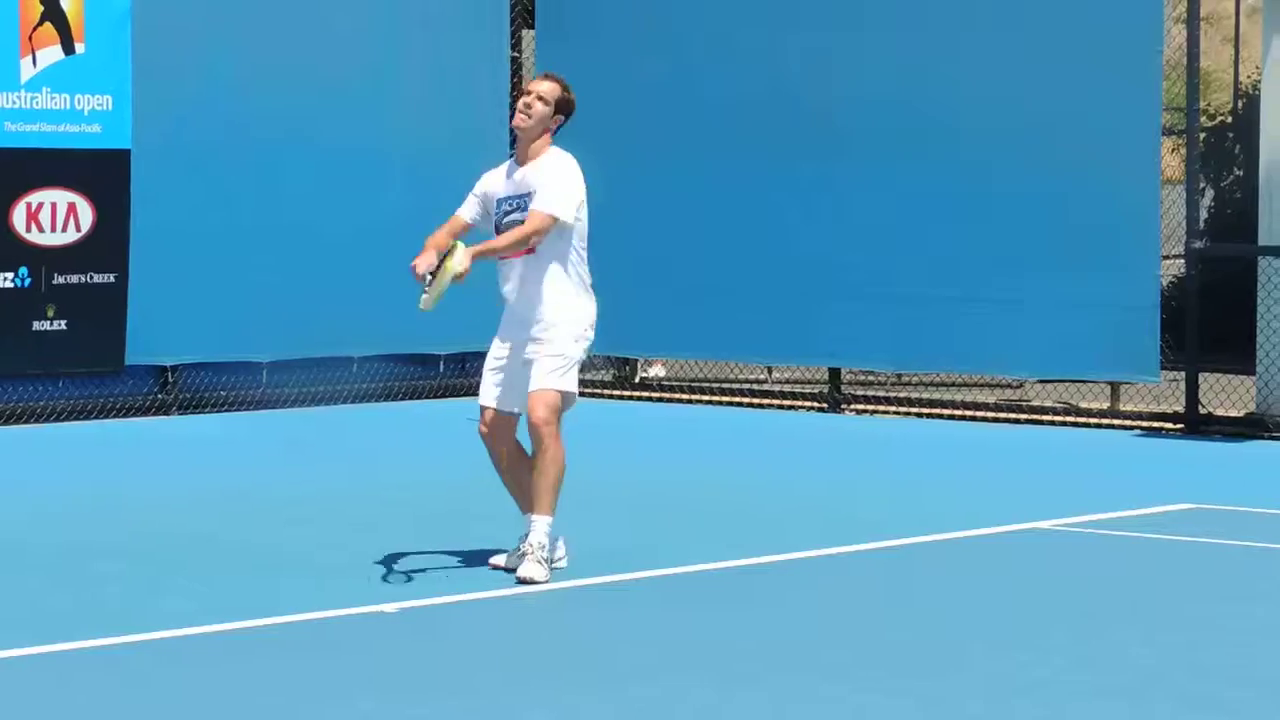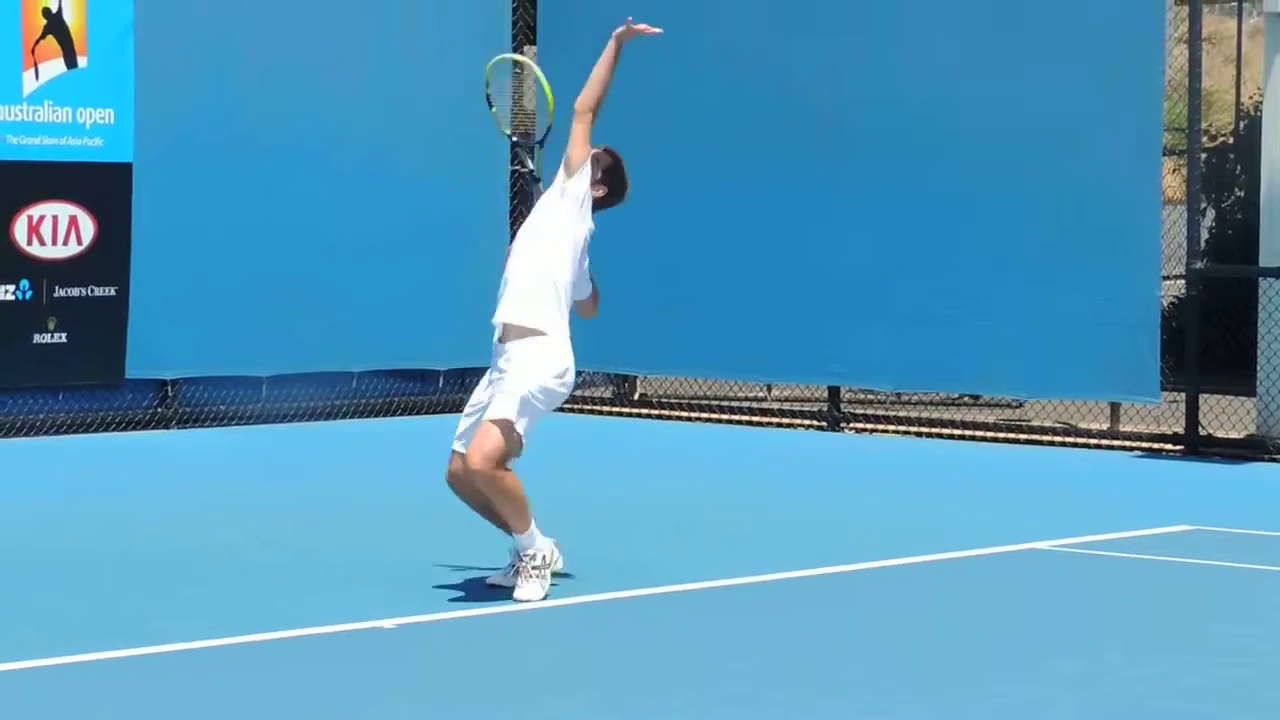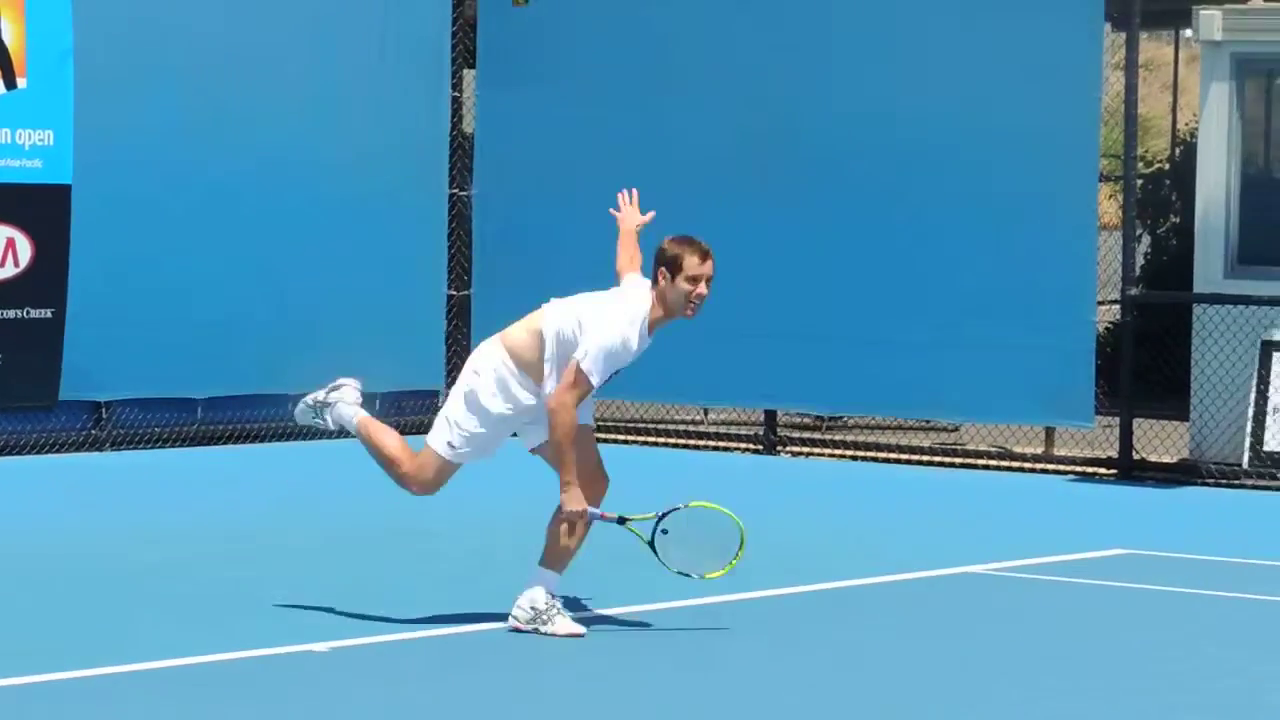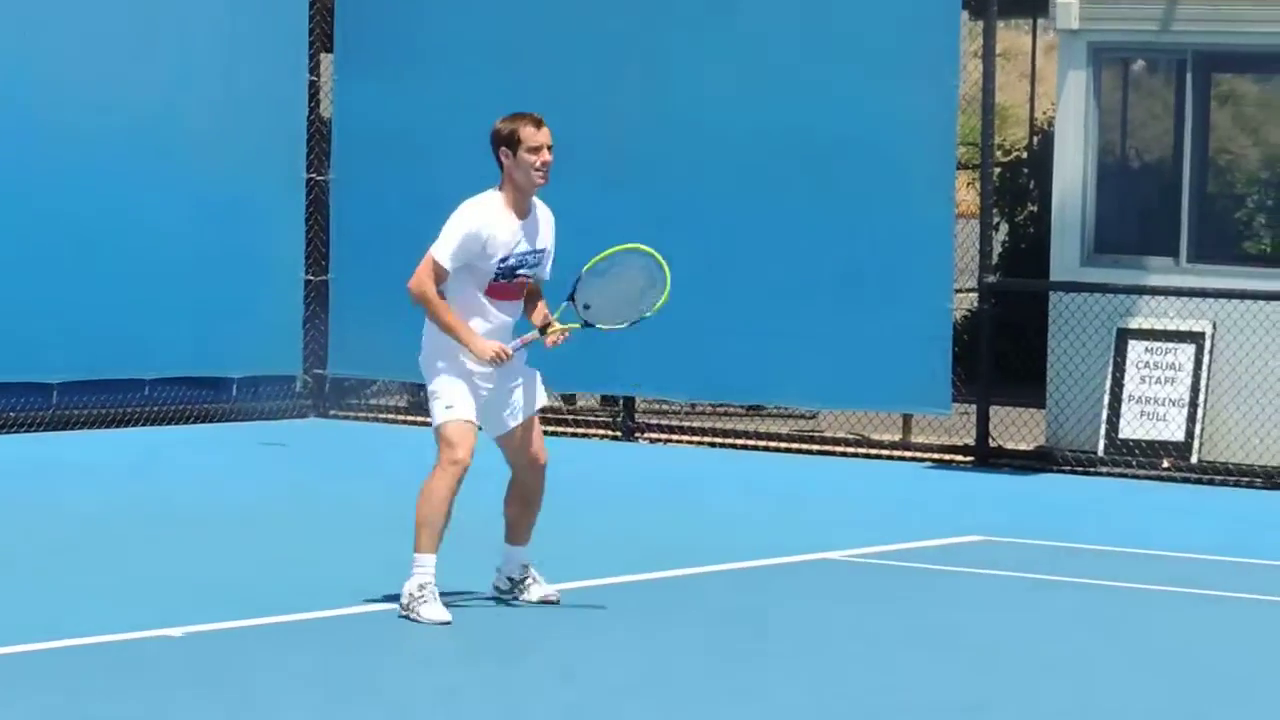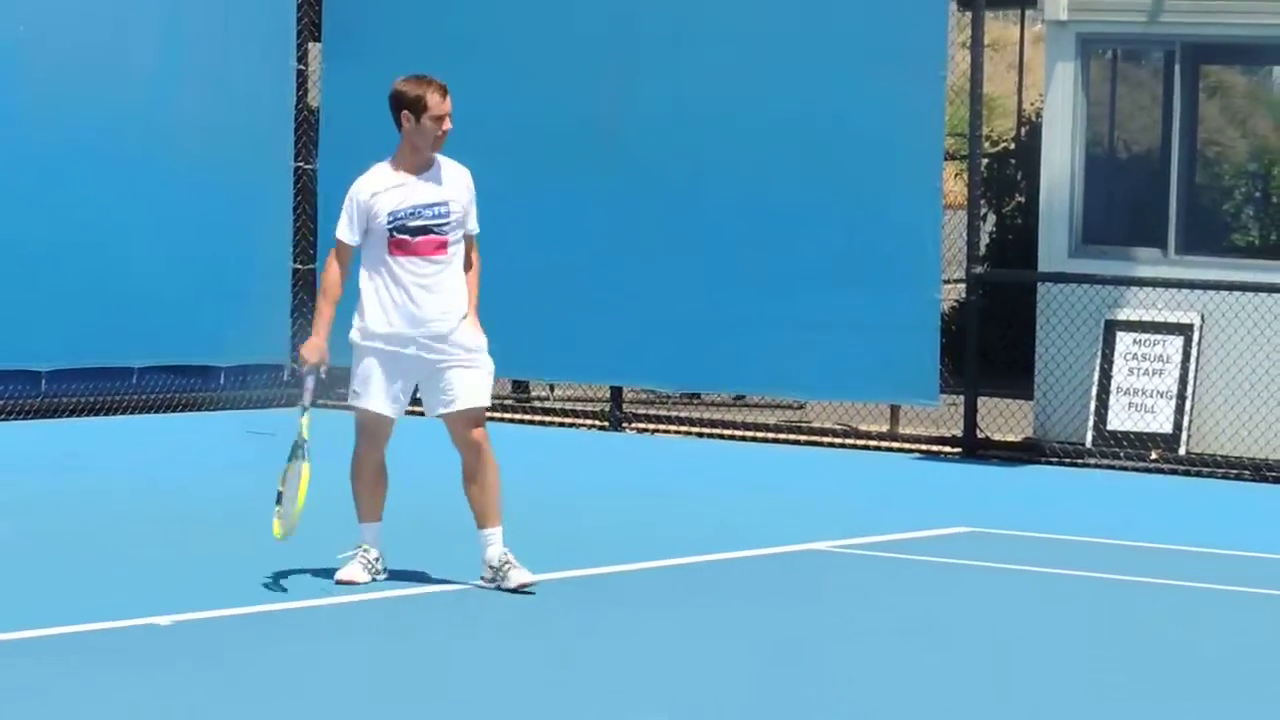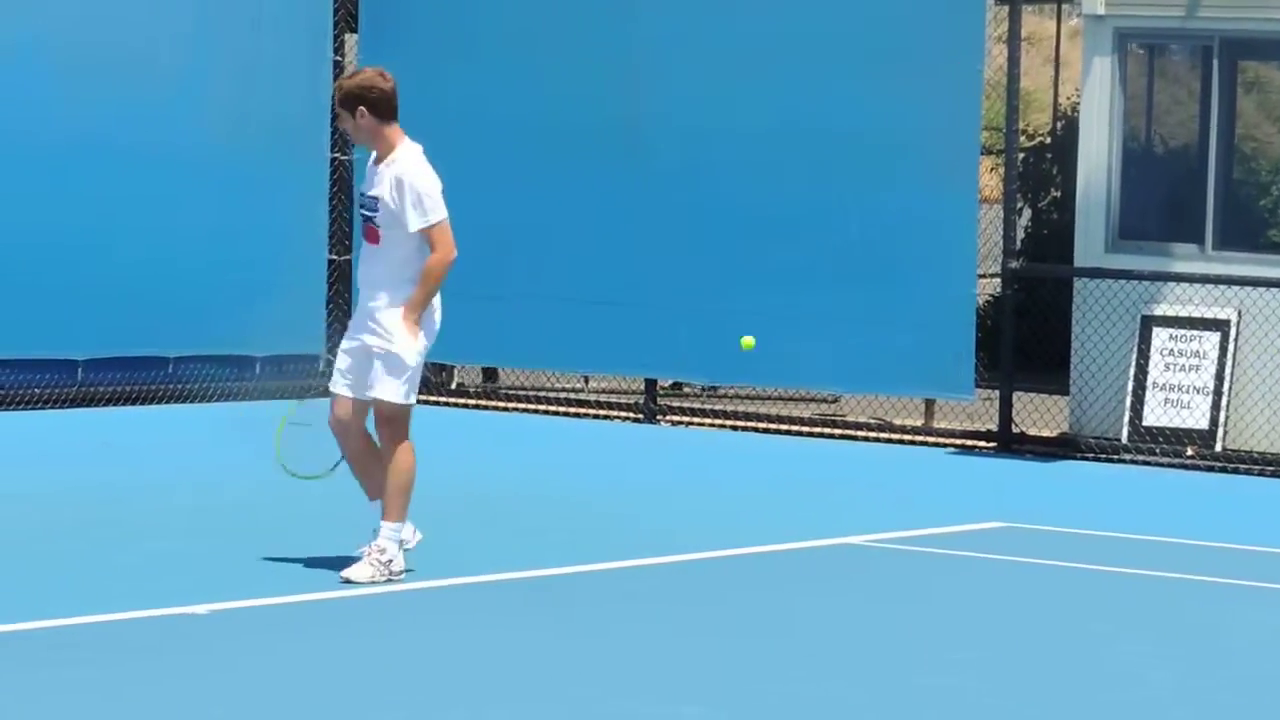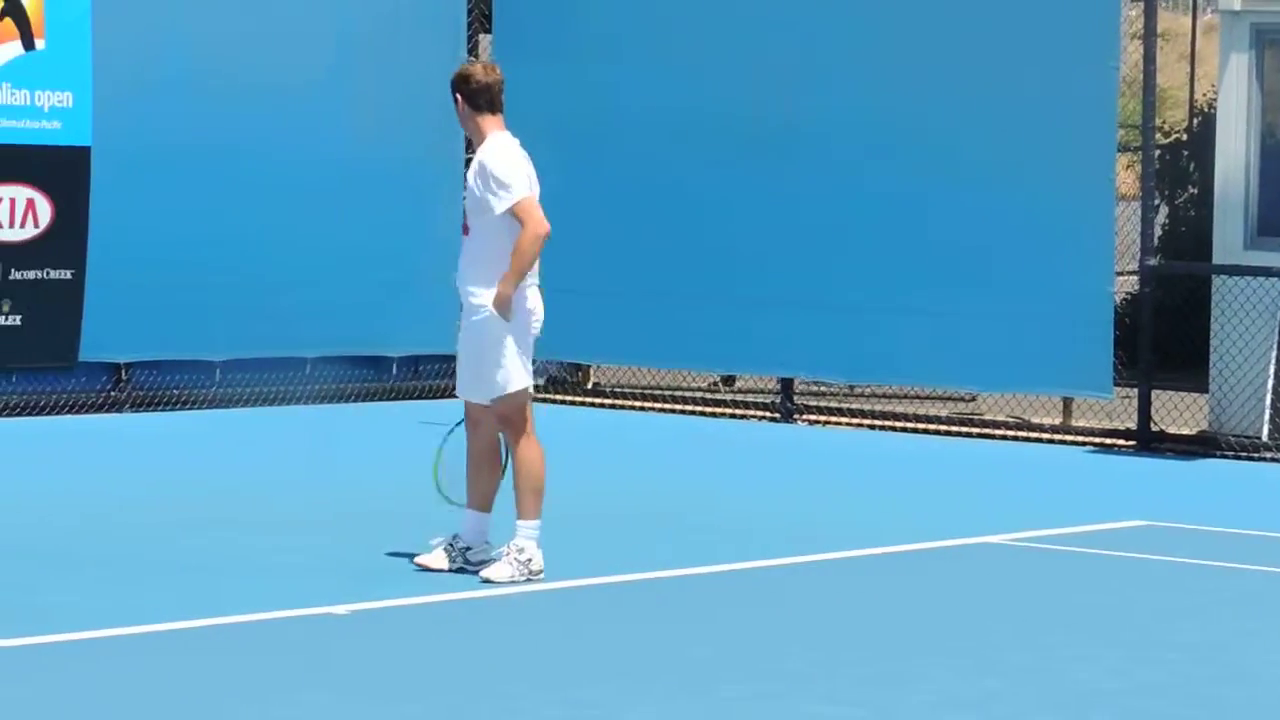
dt=0.7s
person 1, frame 1
left shoulder: (561, 168)
right shoulder: (496, 180)
left elbow: (536, 230)
right elbow: (452, 229)
left wrist: (473, 253)
right wrist: (431, 253)
left hip: (562, 322)
right hip: (516, 325)
left knee: (542, 416)
right knee: (495, 428)
left ankle: (540, 543)
right ankle: (541, 537)
person 1, frame 2
left shoulder: (569, 202)
right shoulder: (561, 225)
left elbow: (584, 111)
right elbow: (587, 305)
left wrist: (615, 43)
left hip: (537, 361)
right hip: (508, 364)
left knee: (481, 462)
right knee: (459, 474)
left ankle: (534, 553)
right ankle: (531, 549)
person 1, frame 3
left shoulder: (640, 297)
right shoulder: (620, 331)
left elbow: (627, 261)
right elbow: (563, 403)
left wrist: (628, 224)
right wrist: (569, 485)
left hip: (546, 386)
right hip: (501, 378)
left knee: (593, 485)
right knee: (420, 477)
left ankle: (537, 601)
right ankle: (345, 405)
person 1, frame 4
left shoulder: (543, 219)
right shoulder: (477, 219)
right elbow: (421, 285)
left wrist: (544, 321)
right wrist: (473, 342)
left hip: (503, 357)
right hip: (455, 355)
left knee: (533, 464)
right knee: (456, 456)
left ankle: (513, 571)
right ankle: (420, 585)
person 1, frame 5
left shoulder: (459, 179)
right shoulder: (370, 188)
right elbow: (339, 263)
left wrist: (470, 313)
right wrist: (319, 334)
left hip: (452, 338)
right hip: (383, 339)
left knee: (475, 442)
right knee: (369, 441)
left ankle: (496, 557)
right ankle: (369, 549)
person 1, frame 6
left shoulder: (411, 172)
right shoulder: (375, 165)
left elbow: (444, 252)
left wrist: (409, 314)
left hip: (400, 320)
right hip: (368, 316)
left knee: (390, 428)
right knee: (343, 419)
left ankle: (388, 549)
right ankle: (397, 528)
person 1, frame 7
left shoulder: (494, 157)
right shoulder: (497, 154)
left elbow: (537, 228)
right elbow: (512, 235)
left wrist: (506, 293)
right wrist: (508, 295)
left hip: (499, 312)
right hip: (482, 312)
left knee: (514, 424)
right knee: (479, 425)
left ankle: (528, 549)
right ankle: (471, 541)
